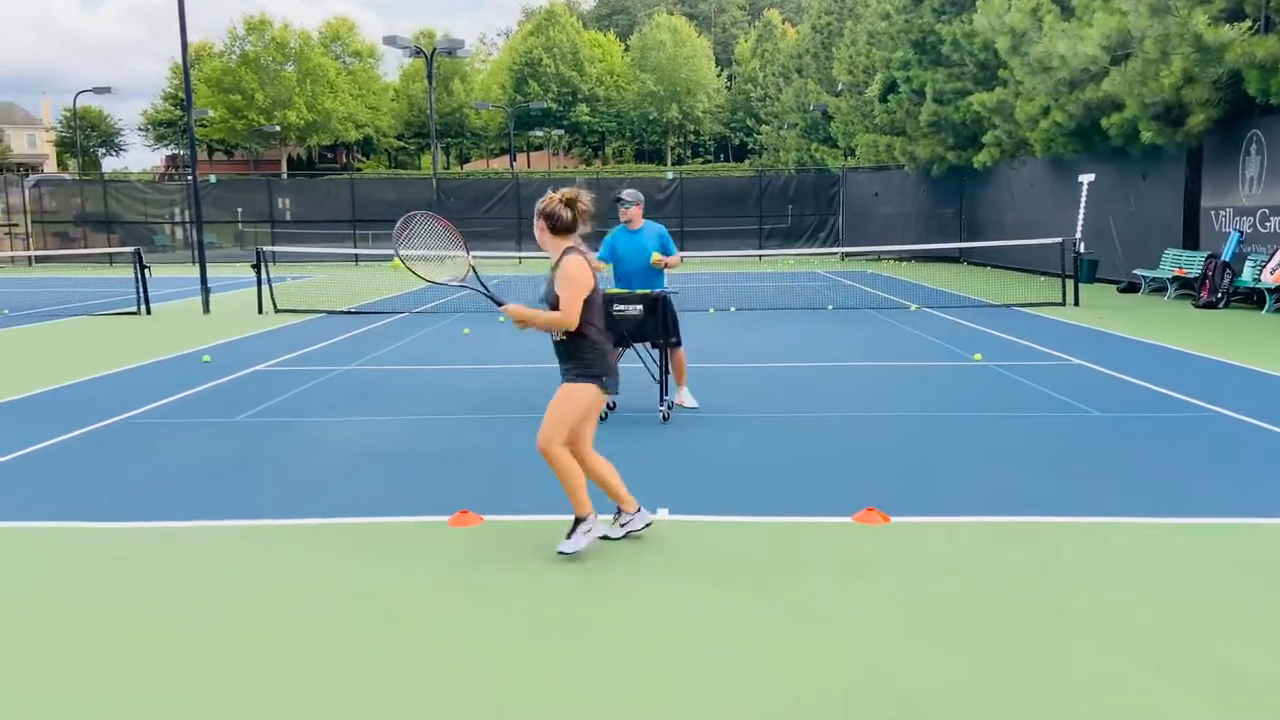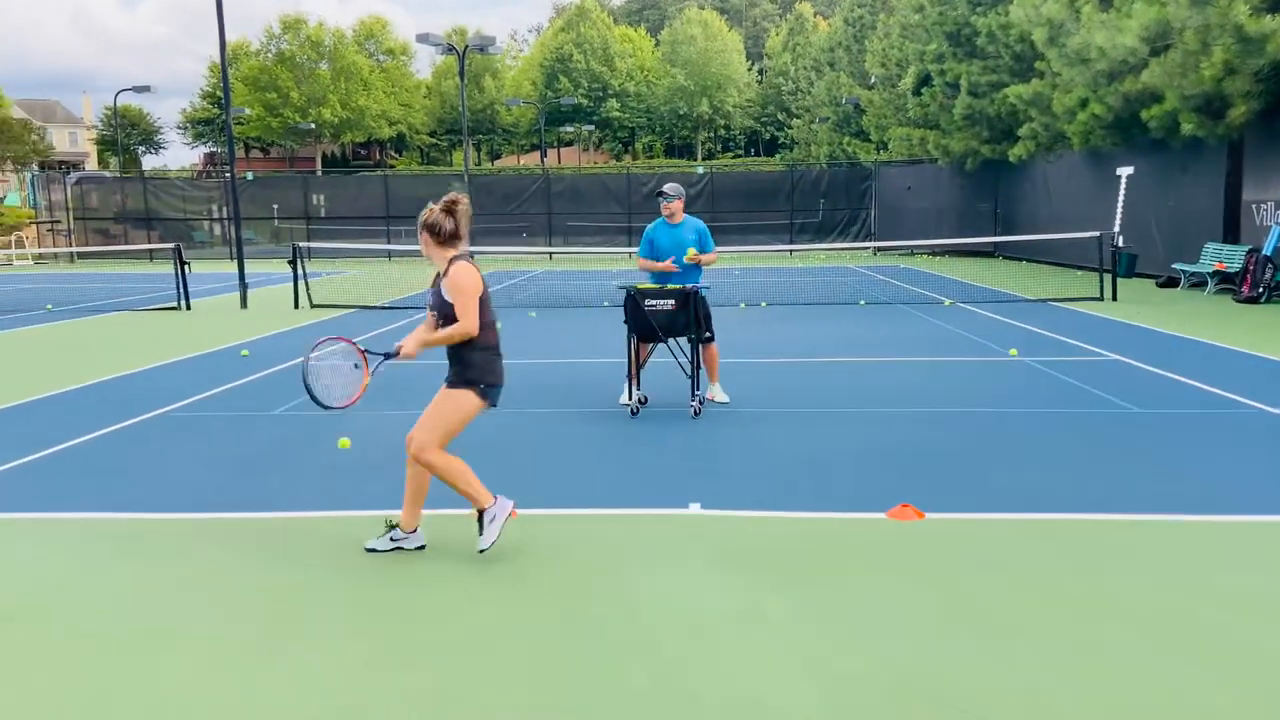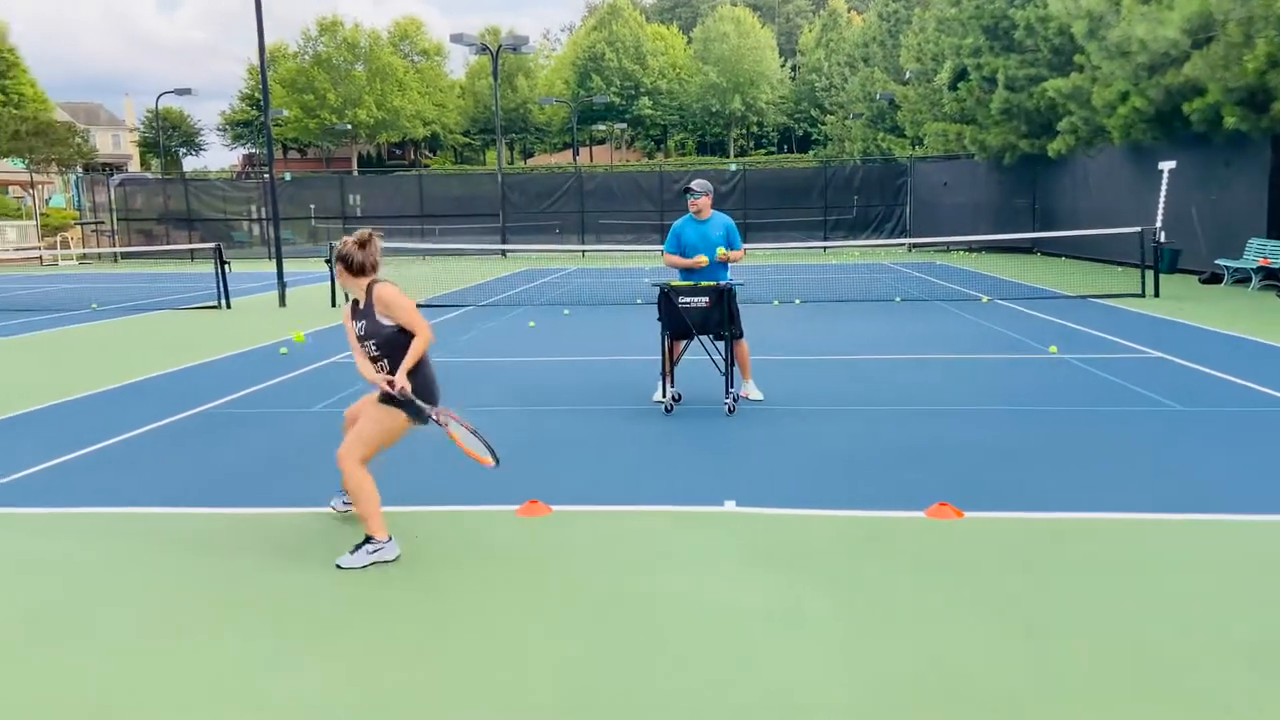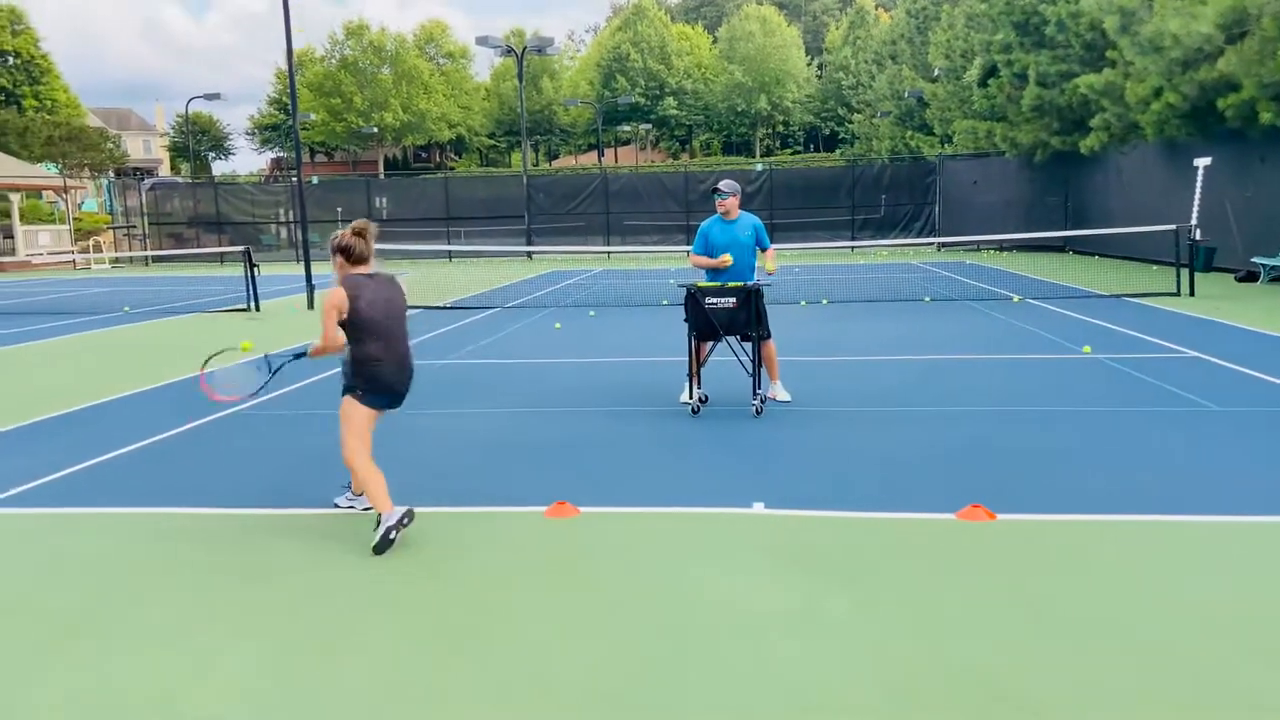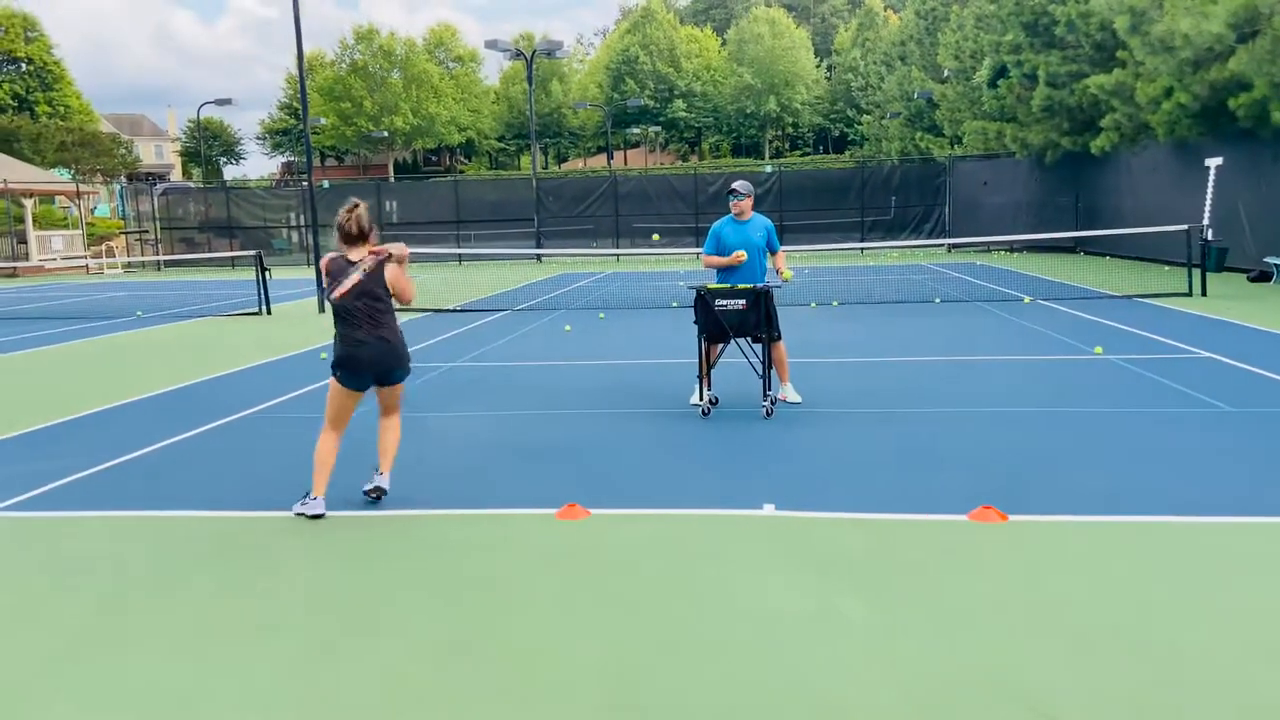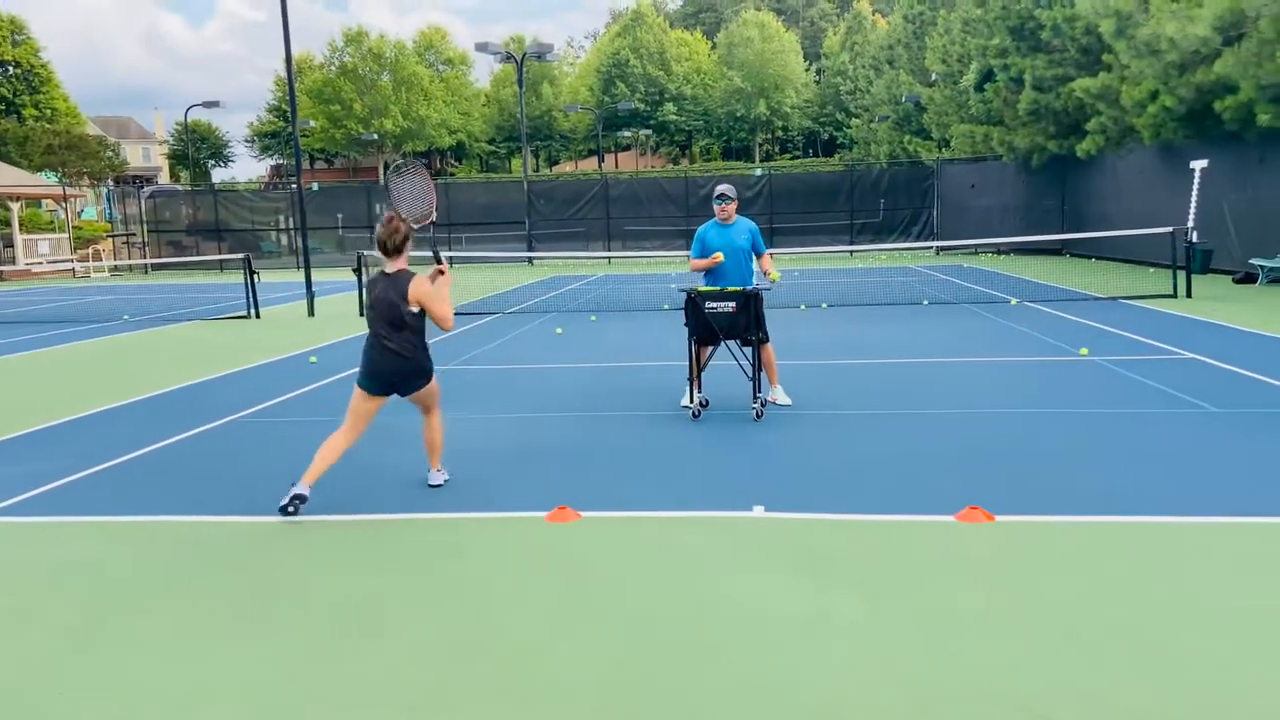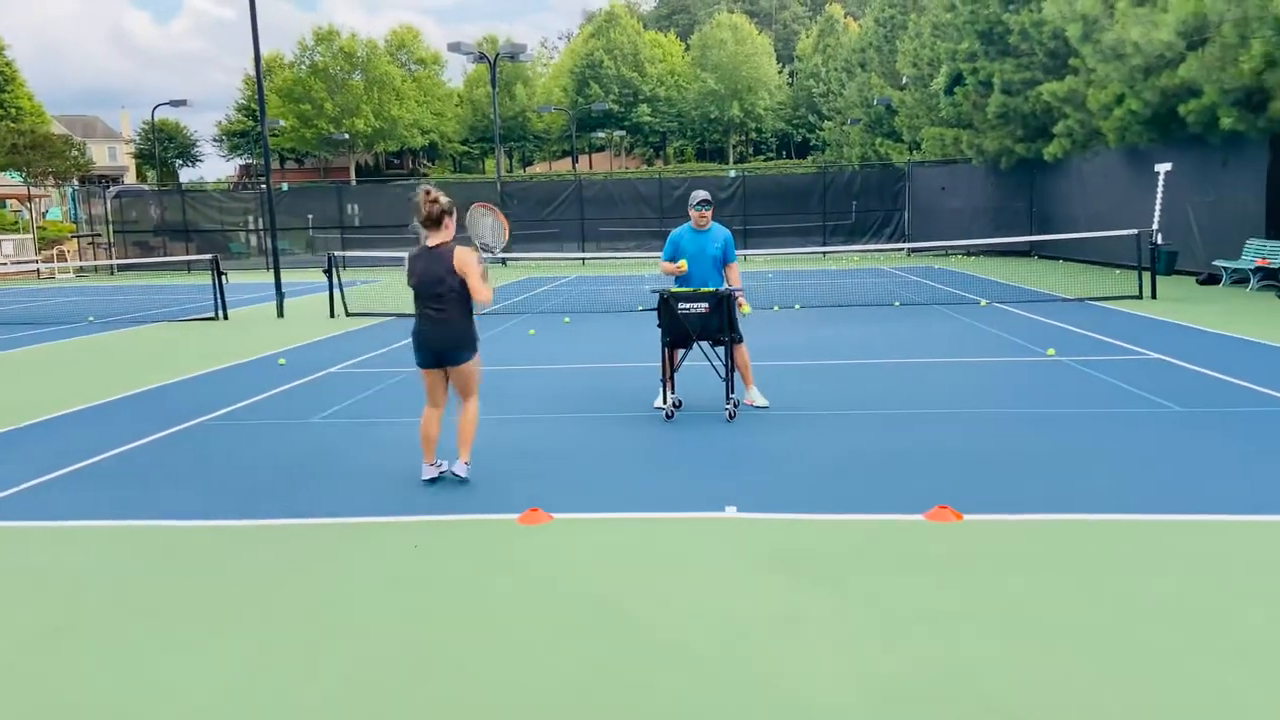
dt=0.3s
person 1, frame 1
left shoulder: (573, 263)
right shoulder: (561, 265)
left elbow: (569, 321)
left wrist: (526, 313)
right wrist: (530, 318)
left hip: (591, 370)
right hip: (578, 369)
left knee: (549, 444)
right knee: (577, 451)
left ankle: (585, 520)
right ankle: (631, 514)
person 1, frame 2
left shoulder: (461, 271)
right shoulder: (442, 275)
left elbow: (469, 328)
right elbow: (431, 325)
left wrist: (421, 342)
right wrist: (412, 340)
left hip: (478, 375)
right hip: (463, 374)
left knee: (422, 449)
right knee: (416, 444)
left ankle: (489, 505)
right ankle: (407, 529)
person 1, frame 3
left shoulder: (384, 294)
right shoulder: (351, 311)
left elbow: (424, 333)
right elbow: (361, 357)
left wrist: (401, 372)
right wrist: (379, 379)
left hip: (411, 391)
right hip: (393, 390)
left knee: (348, 457)
right knee: (352, 418)
left ankle: (380, 542)
right ankle: (353, 497)
person 1, frame 4
left shoulder: (337, 293)
right shoulder: (392, 283)
left elbow: (330, 344)
left wrist: (315, 349)
left hip: (370, 378)
right hip: (398, 375)
left knee: (354, 453)
right knee: (349, 421)
left ankle: (390, 513)
right ankle: (359, 493)
person 1, frame 5
left shoulder: (328, 265)
right shoulder: (388, 269)
right elbow: (407, 299)
left wrist: (374, 255)
right wrist: (400, 262)
left hip: (351, 360)
right hip: (392, 358)
left knee: (332, 429)
right knee: (390, 412)
left ankle: (315, 497)
right ankle: (382, 475)
person 1, frame 6
left shoulder: (373, 282)
right shoulder: (417, 284)
right elbow: (446, 323)
right wrist: (444, 286)
left hip: (375, 366)
right hip: (413, 368)
left knee: (346, 433)
right knee: (431, 410)
left ankle: (302, 487)
right ankle: (436, 471)
person 1, frame 7
left shoulder: (413, 258)
right shoulder: (461, 254)
right elbow: (483, 299)
right wrist: (484, 282)
left hip: (425, 341)
right hip: (458, 341)
left knee: (434, 404)
right knee: (468, 398)
left ankle: (430, 466)
right ankle: (463, 462)
person 2, frame 1
left shoulder: (658, 231)
right shoulder: (613, 236)
left elbow: (676, 258)
right elbow: (599, 265)
left wrist: (666, 262)
left knee: (674, 345)
left ankle: (682, 392)
person 2, frame 2
left shoulder: (698, 227)
right shoulder: (652, 230)
left elbow: (712, 255)
right elbow: (642, 262)
left wrist: (700, 259)
right wrist: (662, 267)
left knee: (708, 340)
right knee: (643, 340)
left ankle: (714, 387)
right ankle: (632, 387)
person 2, frame 3
left shoulder: (725, 222)
right shoulder: (679, 226)
left elbow: (739, 251)
right elbow: (668, 258)
left wrist: (729, 257)
right wrist: (690, 262)
left knee: (737, 337)
right knee: (674, 338)
left ankle: (747, 384)
right ankle: (666, 384)
person 2, frame 4
left shoulder: (753, 223)
right shoulder: (707, 226)
left elbow: (767, 248)
right elbow: (694, 258)
left wrist: (769, 263)
right wrist: (715, 263)
left knee: (764, 338)
right knee: (701, 339)
left ankle: (775, 385)
right ankle: (693, 386)
person 2, frame 5
left shoulder: (765, 224)
right shoulder: (719, 227)
left elbow: (776, 252)
right elbow: (706, 260)
left wrist: (781, 268)
right wrist: (729, 260)
left knee: (774, 340)
right knee: (712, 341)
left ankle: (785, 387)
right ankle: (702, 388)
person 2, frame 6
left shoulder: (749, 227)
right shoulder: (704, 231)
left elbow: (762, 255)
right elbow: (693, 264)
left wrist: (769, 270)
right wrist: (708, 262)
left knee: (763, 342)
right knee: (701, 344)
left ankle: (775, 389)
right ankle: (693, 390)
person 2, frame 7
left shoulder: (723, 235)
right shoulder: (677, 235)
left elbow: (730, 267)
right elbow: (663, 265)
left wrist: (738, 295)
right wrist: (674, 269)
left knee: (737, 343)
left ankle: (751, 391)
right ankle: (666, 391)
